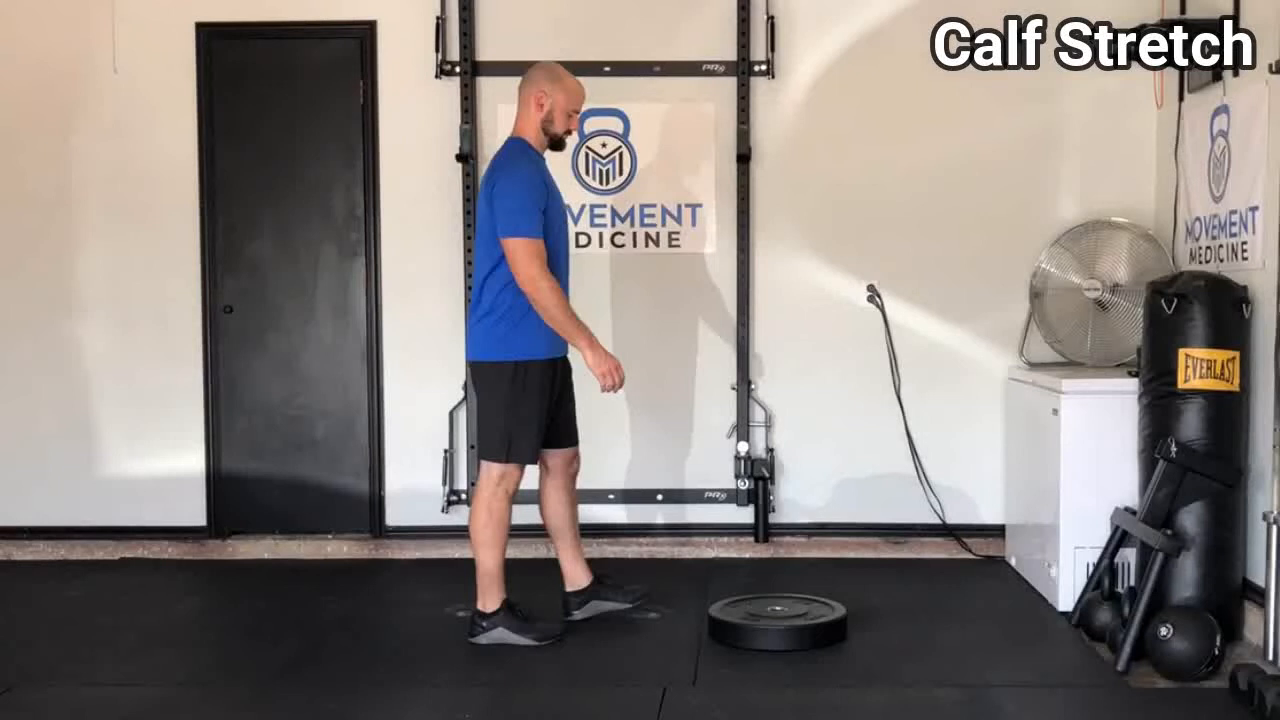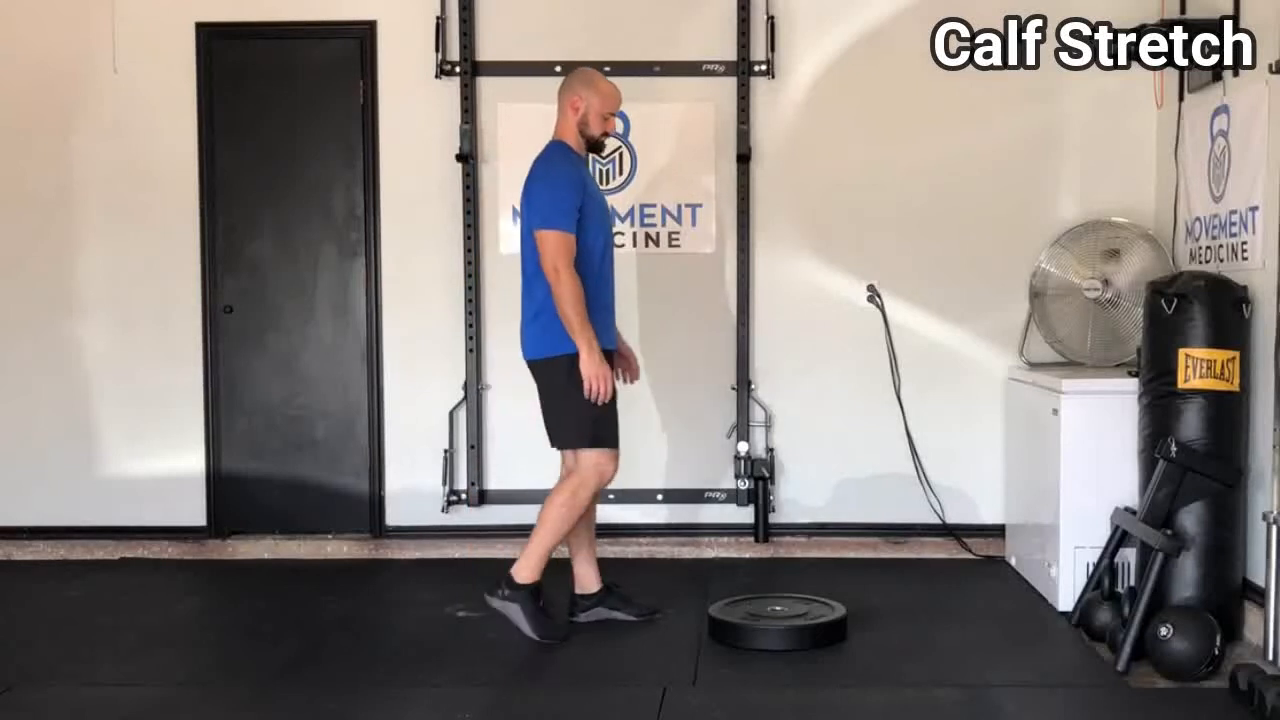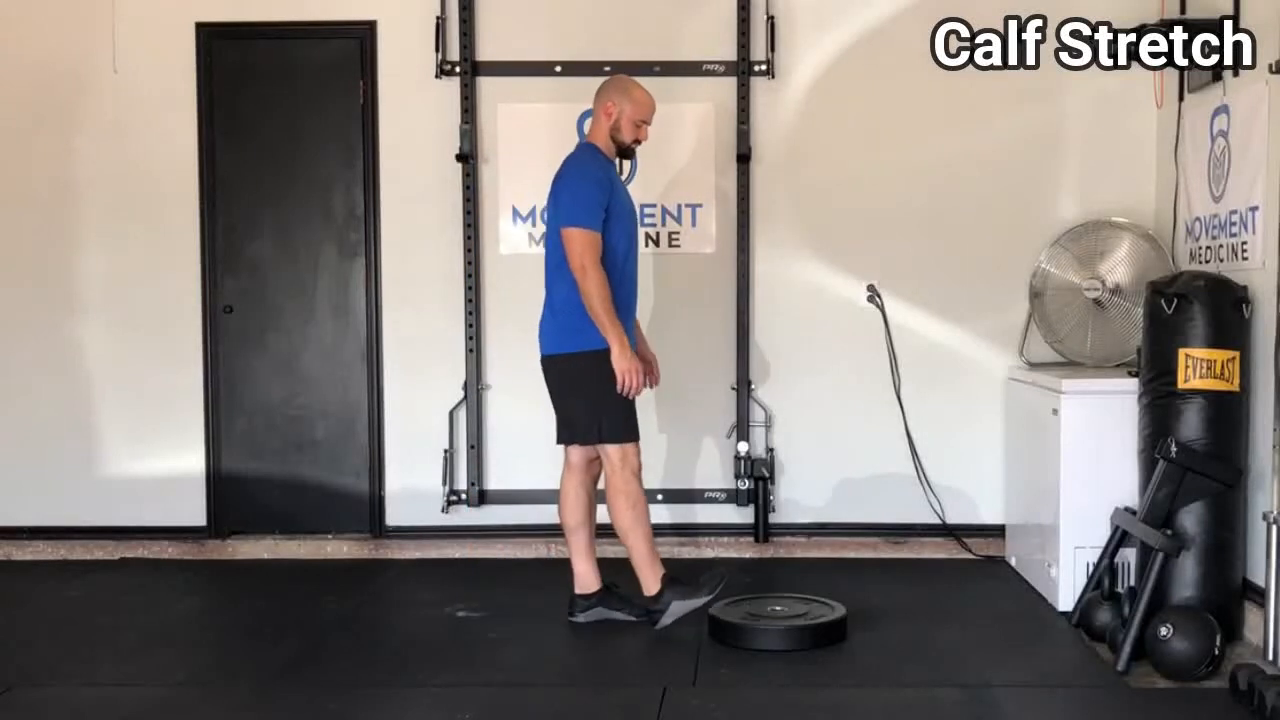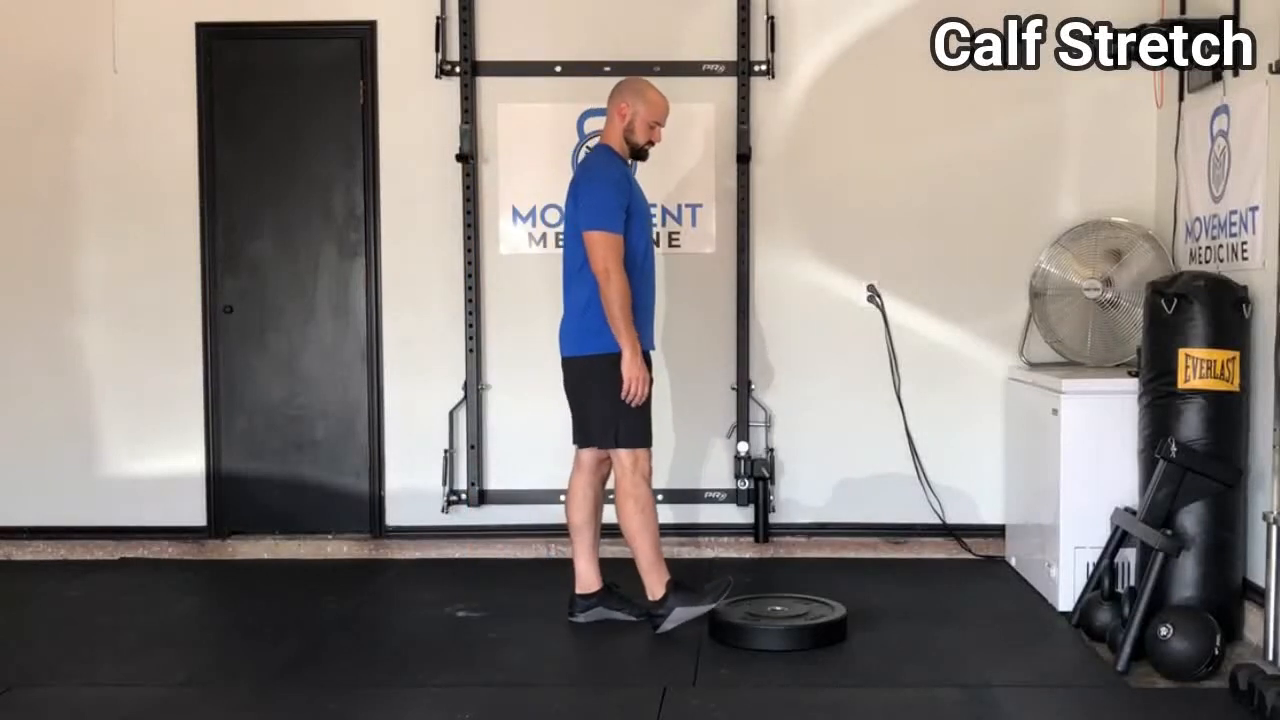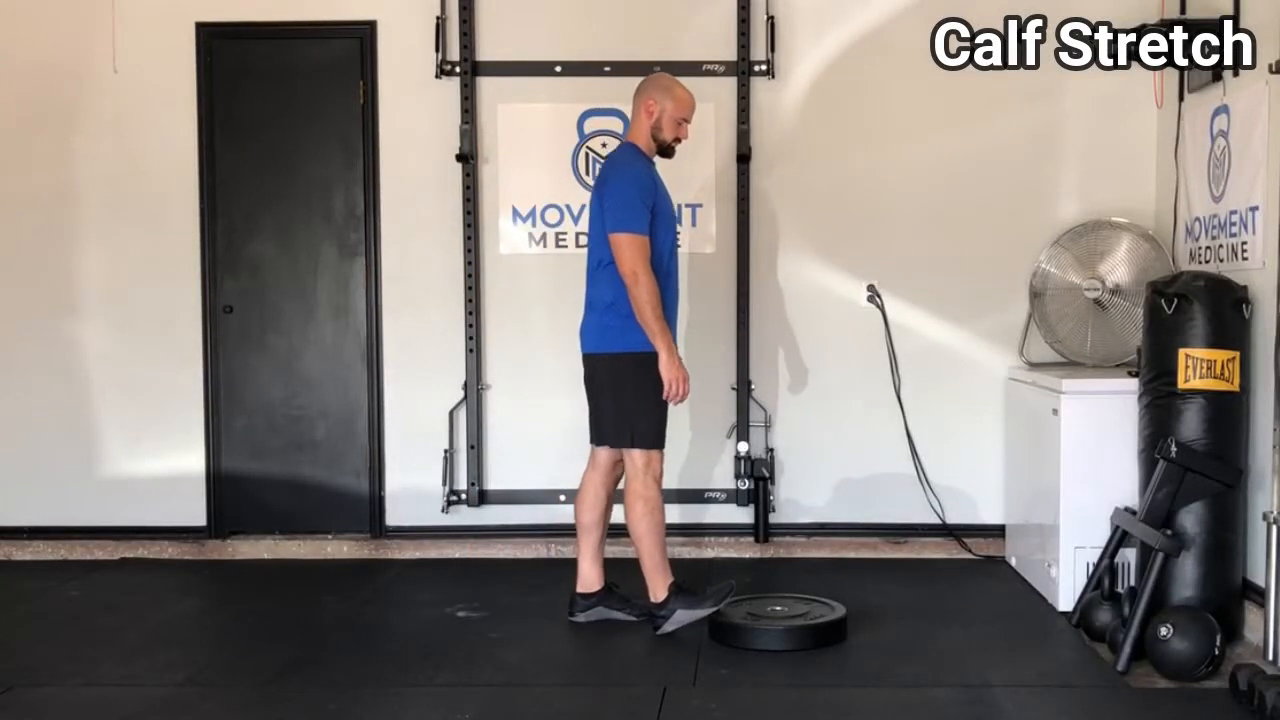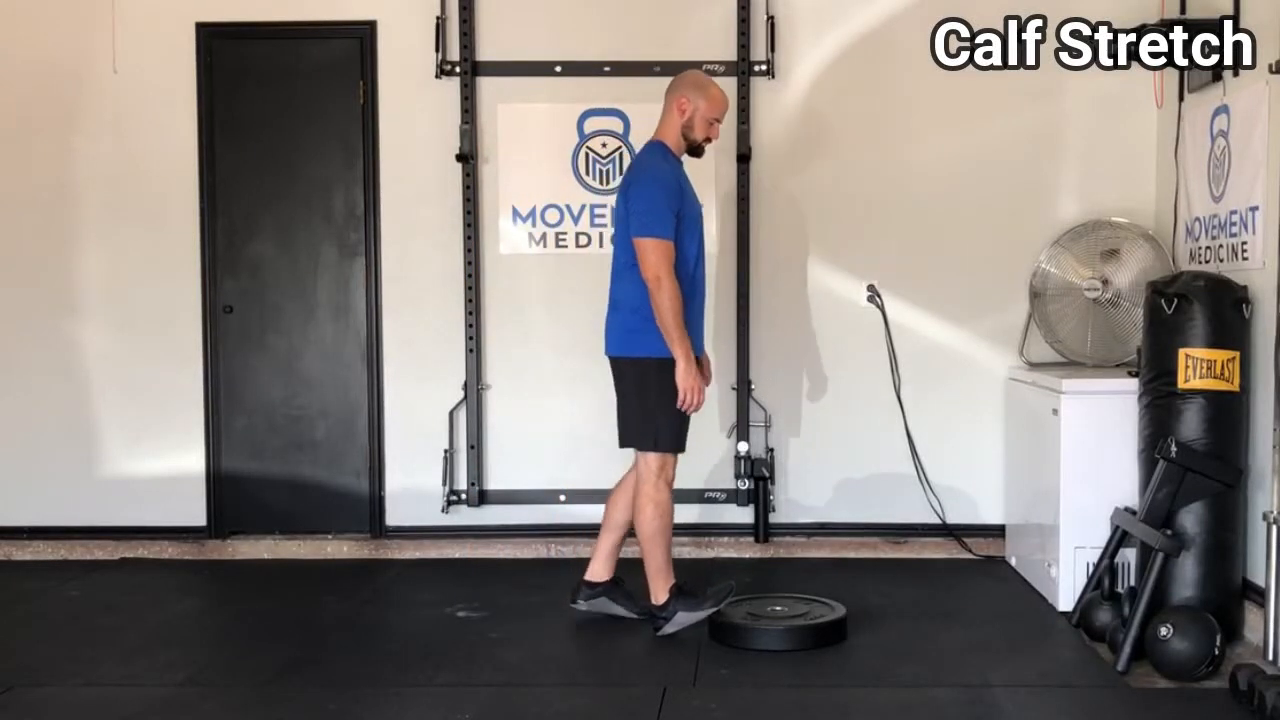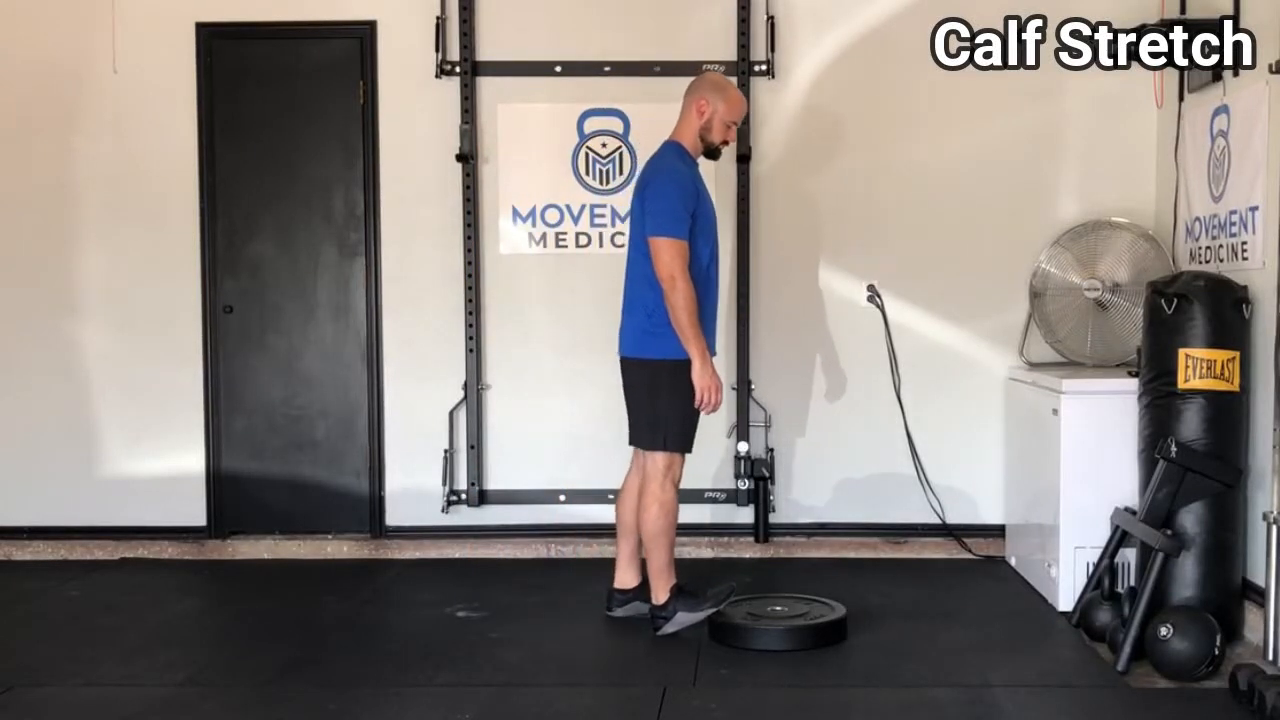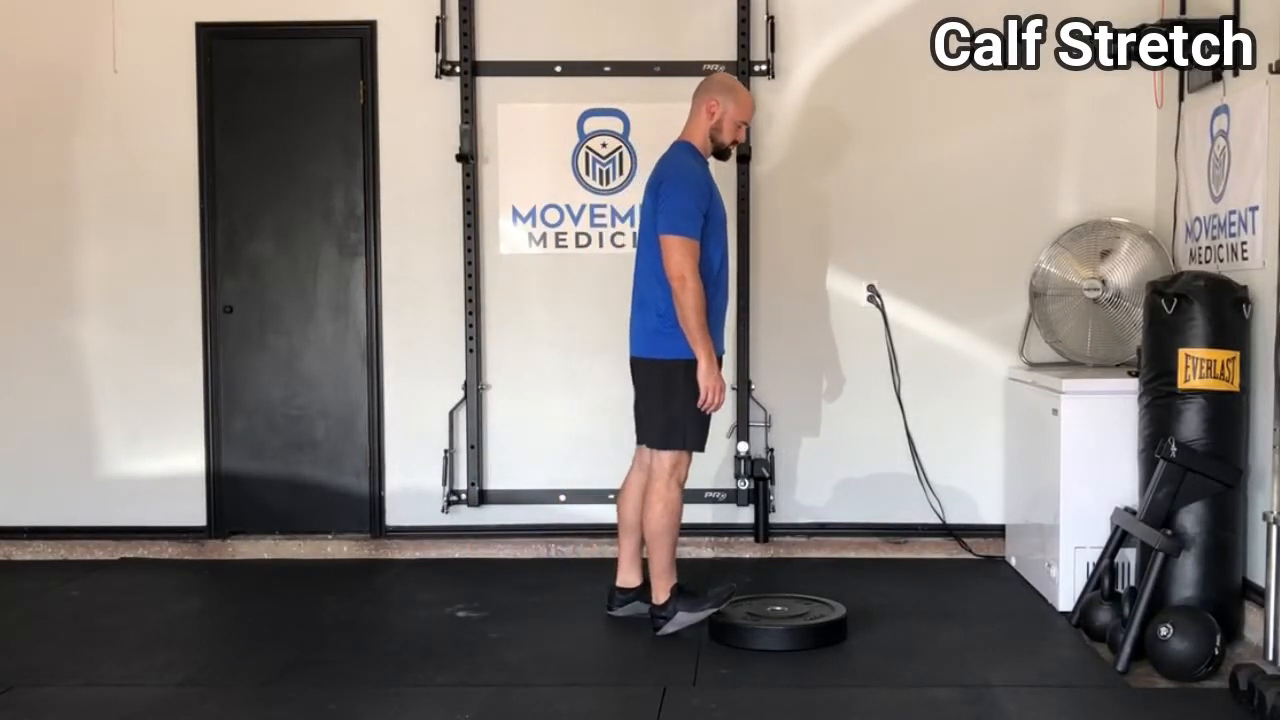
dt=0.4s
person 1, frame 1
left shoulder: (528, 167)
right shoulder: (517, 172)
right elbow: (530, 276)
right wrist: (589, 346)
left hip: (538, 351)
right hip: (511, 353)
left knee: (562, 463)
right knee: (501, 477)
left ankle: (580, 587)
right ankle: (490, 612)
person 1, frame 2
left shoulder: (574, 171)
right shoulder: (556, 172)
right elbow: (559, 270)
left wrist: (613, 342)
right wrist: (591, 351)
left hip: (577, 346)
right hip: (567, 349)
left knee: (582, 465)
right knee: (594, 465)
left ankle: (590, 589)
right ankle: (520, 582)
person 1, frame 3
left shoulder: (600, 173)
right shoulder: (584, 172)
right elbow: (584, 266)
left wrist: (638, 342)
right wrist: (618, 344)
left hip: (584, 346)
right hip: (585, 347)
left knee: (583, 461)
right knee: (622, 462)
left ankle: (588, 591)
right ankle: (658, 591)
person 1, frame 4
left shoulder: (609, 173)
right shoulder: (604, 175)
right elbow: (607, 270)
left wrist: (628, 349)
right wrist: (631, 351)
left hip: (594, 347)
right hip: (606, 349)
left knee: (592, 462)
right knee: (632, 467)
left ankle: (589, 591)
right ankle: (663, 595)
person 1, frame 5
left shoulder: (633, 172)
right shoulder: (628, 174)
right elbow: (635, 272)
left wrist: (661, 349)
right wrist: (666, 351)
left hip: (617, 346)
right hip: (627, 348)
left knee: (606, 463)
right knee: (643, 468)
left ankle: (589, 590)
right ankle: (665, 598)
person 1, frame 6
left shoulder: (664, 171)
right shoulder: (655, 175)
right elbow: (658, 276)
left wrist: (692, 349)
right wrist: (684, 358)
left hip: (650, 348)
right hip: (652, 351)
left knee: (647, 467)
right knee: (657, 469)
left ankle: (598, 581)
right ankle: (665, 600)
person 1, frame 7
left shoulder: (675, 170)
right shoulder: (672, 174)
right elbow: (672, 276)
left wrist: (694, 354)
right wrist: (701, 359)
left hip: (654, 348)
right hip: (665, 352)
left knee: (647, 467)
right knee: (662, 471)
left ankle: (628, 586)
right ankle: (666, 599)
person 1, frame 8
left shoulder: (680, 169)
right shoulder: (685, 174)
right elbow: (682, 275)
left wrist: (700, 354)
right wrist: (707, 359)
left hip: (659, 347)
right hip: (676, 351)
left knee: (648, 464)
right knee: (668, 469)
left ankle: (628, 586)
right ankle: (666, 600)
